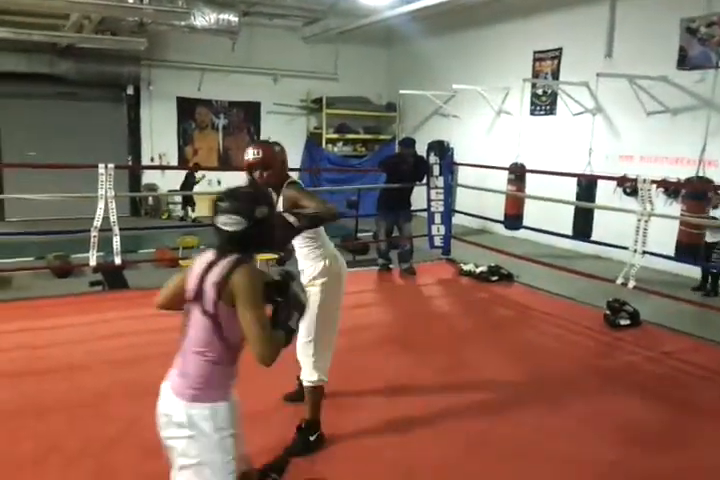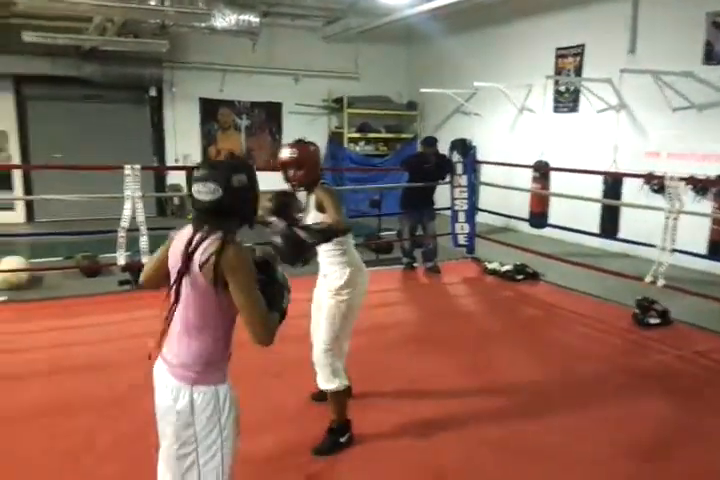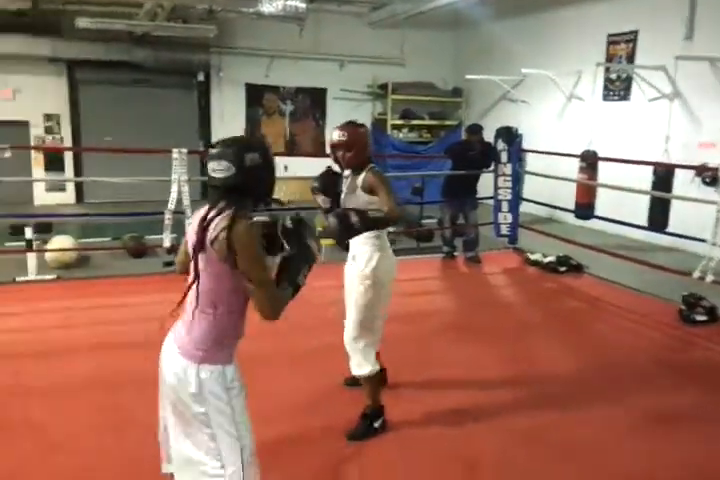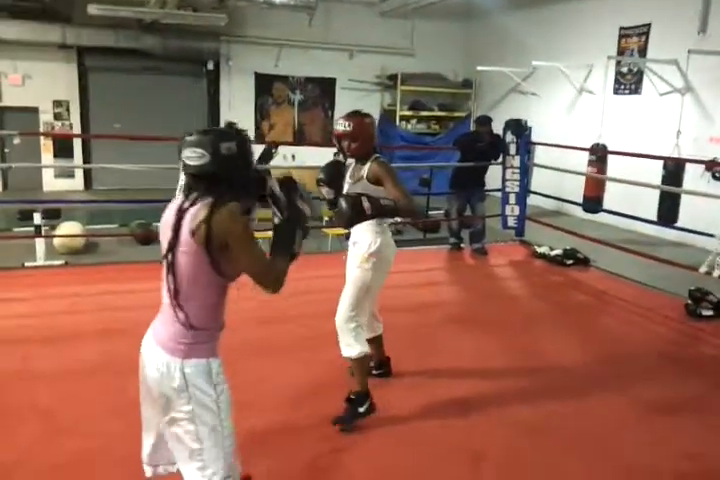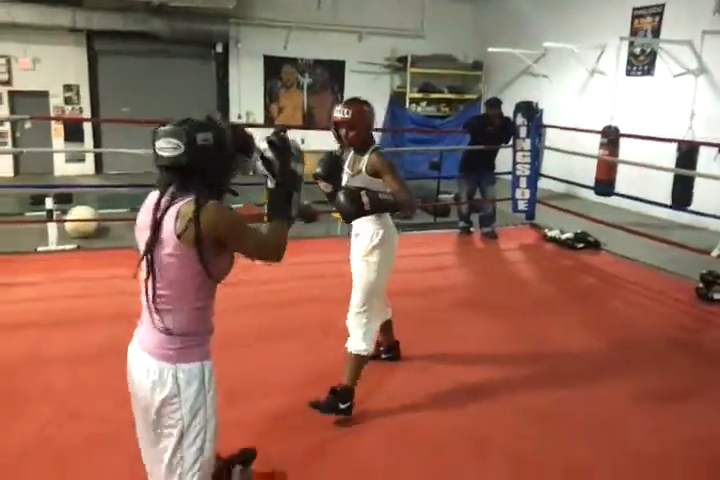
dt=0.2s
person 1, frame 1
left shoulder: (205, 259)
right shoulder: (244, 275)
left elbow: (165, 301)
right elbow: (264, 353)
right wrist: (288, 311)
left hip: (179, 391)
right hip: (197, 407)
left knee: (233, 453)
person 1, frame 2
left shoulder: (184, 236)
right shoulder: (230, 252)
left elbow: (147, 278)
right elbow: (263, 334)
right wrist: (275, 294)
left hip: (170, 372)
right hip: (198, 388)
person 1, frame 3
left shoulder: (204, 215)
right shoulder: (241, 228)
right elbow: (270, 308)
right wrist: (298, 255)
left hip: (178, 353)
right hip: (205, 367)
person 1, frame 4
left shoulder: (179, 207)
right shoulder: (222, 217)
right elbow: (272, 281)
left wrist: (245, 201)
right wrist: (292, 221)
left hip: (157, 349)
right hip: (189, 362)
person 1, frame 5
left shoulder: (154, 203)
right shoulder: (210, 215)
right elbow: (272, 250)
left wrist: (233, 155)
right wrist: (284, 182)
left hip: (145, 351)
right hip: (179, 366)
person 2, frame 1
left shoulder: (292, 192)
right shoulder: (279, 194)
left elbow: (330, 212)
left hip: (322, 269)
right hip: (311, 267)
left knee: (308, 344)
right knee: (311, 336)
left ankle: (311, 428)
right ankle: (310, 385)
person 2, frame 2
left shoulder: (324, 194)
right shoulder: (305, 197)
left elbow: (340, 225)
left hip: (343, 276)
right hip: (329, 273)
left knee: (326, 349)
right knee: (322, 337)
left ankle: (341, 428)
right ankle: (338, 387)
person 2, frame 3
left shoulder: (372, 178)
right shoulder: (345, 178)
left elbow: (398, 213)
right elbow: (339, 220)
left wrist: (365, 219)
right wrist: (327, 199)
left hip: (372, 260)
right hip: (357, 257)
left knee: (356, 335)
right knee: (363, 325)
left ankle: (375, 414)
right ankle: (373, 373)
person 2, frame 4
left shoulder: (378, 168)
right shoulder: (347, 166)
left elbow: (408, 205)
right elbow: (341, 211)
left wrist: (376, 207)
right wrist: (331, 189)
left hip: (374, 246)
right hip: (358, 243)
left knee: (348, 318)
right knee: (364, 309)
left ankle: (361, 398)
right ankle: (379, 361)
person 2, frame 5
left shoulder: (376, 160)
right shoulder: (346, 156)
left elbow: (408, 202)
right elbow: (343, 201)
left wrist: (375, 203)
right wrist: (328, 183)
left hip: (376, 239)
right hip: (361, 235)
left knee: (361, 312)
right knee: (374, 298)
left ankle: (344, 395)
right ankle: (388, 347)
person 3, frame 1
left shoulder: (419, 162)
right shoulder: (392, 160)
right elbow: (382, 167)
left hip: (404, 204)
right hip: (387, 203)
left knee: (407, 235)
right knee: (384, 235)
left ankle: (405, 264)
right ankle: (384, 262)
person 3, frame 2
left shoulder: (441, 161)
right shoulder: (415, 159)
right elbow: (405, 166)
left hip: (427, 203)
right hip: (410, 202)
left knee: (430, 233)
right knee: (407, 233)
left ankle: (430, 262)
right ankle: (408, 261)
person 3, frame 3
left shoulder: (486, 149)
right shoulder: (459, 147)
right elbow: (449, 153)
left hip: (469, 191)
right hip: (452, 190)
left knee: (472, 223)
right knee: (449, 222)
left ankle: (471, 252)
right ankle: (448, 250)
person 3, frame 4
left shoulder: (495, 141)
right shoulder: (467, 138)
right elbow: (458, 145)
left hip: (477, 183)
right hip: (460, 182)
left knee: (479, 214)
right knee: (455, 213)
left ankle: (477, 244)
right ankle: (455, 241)
person 3, frame 5
left shoulder: (505, 123)
right shoulder: (478, 121)
right elbow: (467, 129)
left hip: (487, 166)
right hip: (470, 165)
left knee: (489, 198)
right knee: (465, 197)
left ankle: (487, 228)
right ankle: (464, 225)
